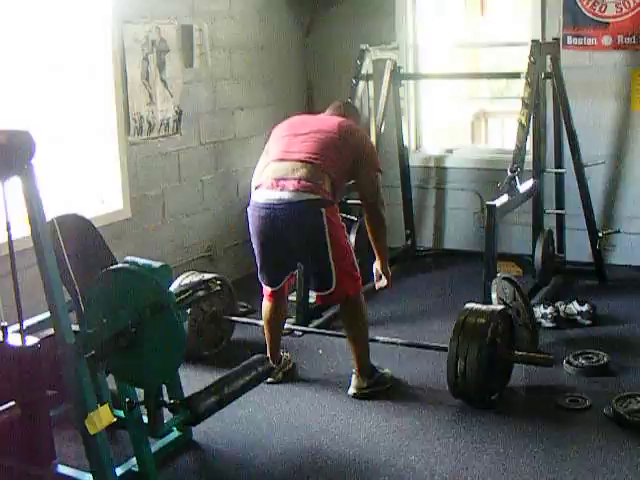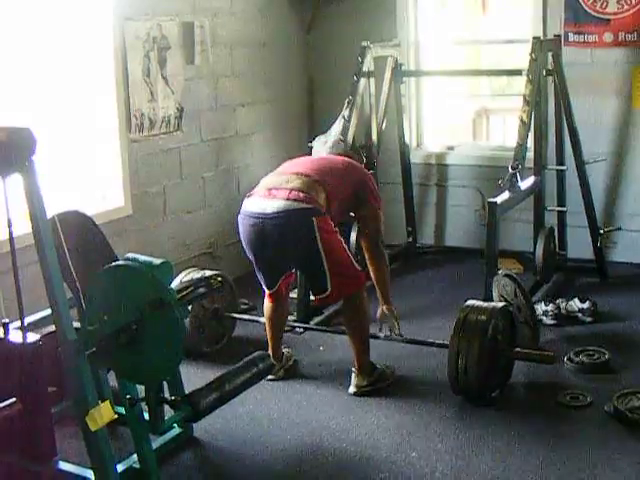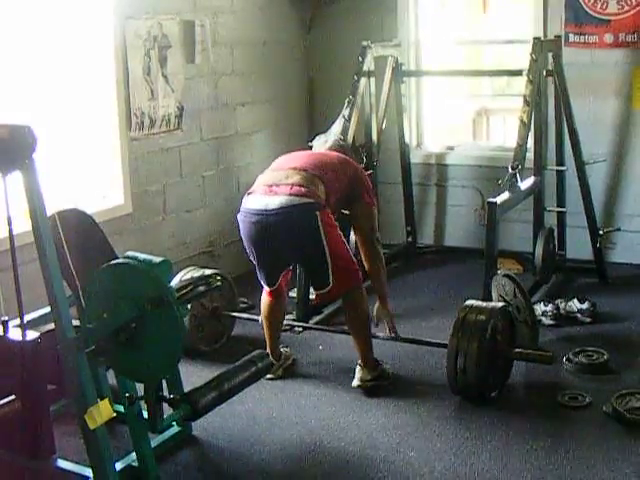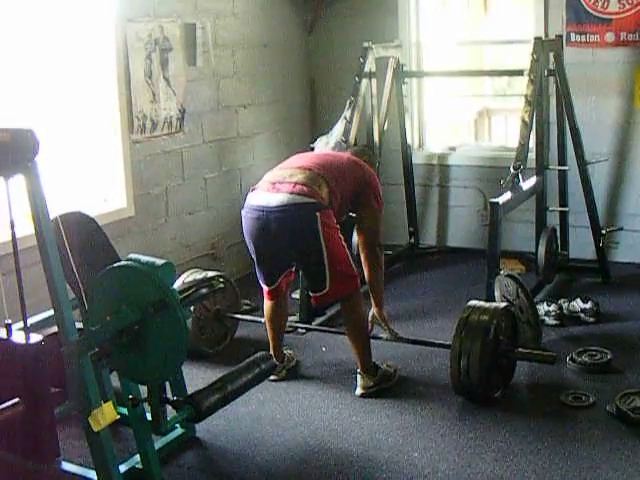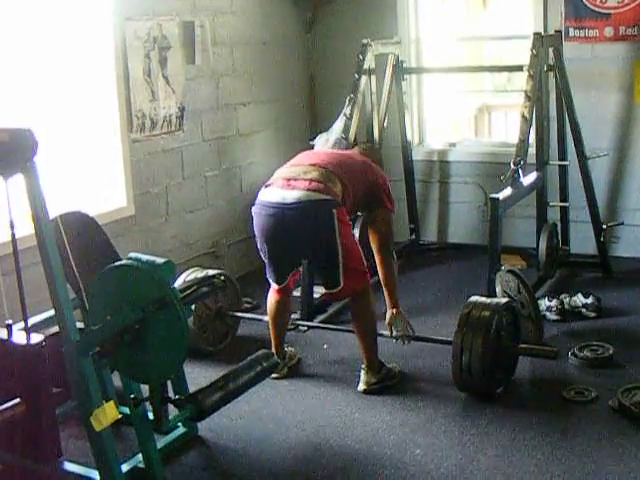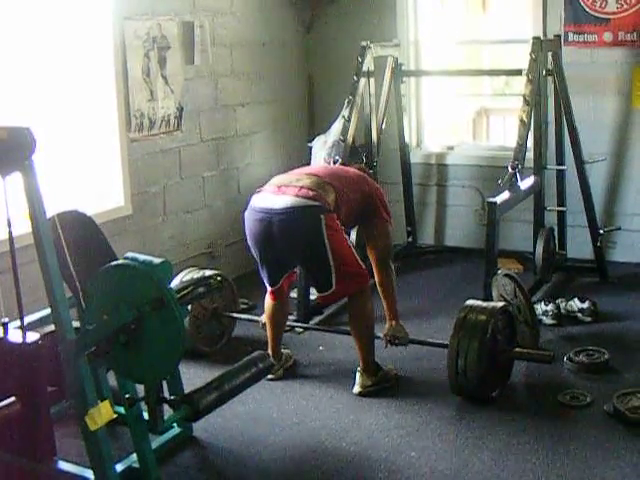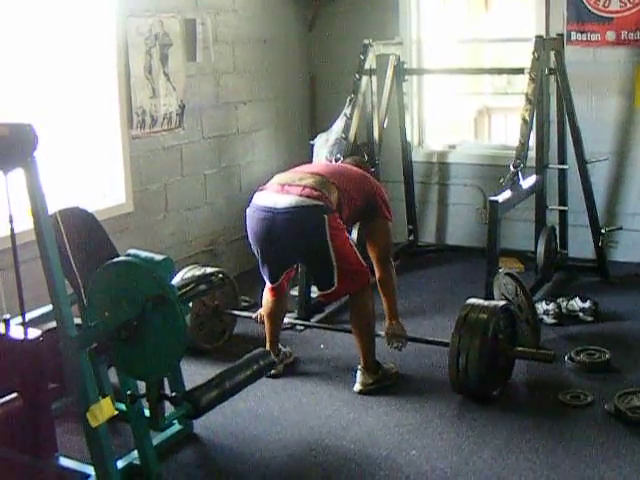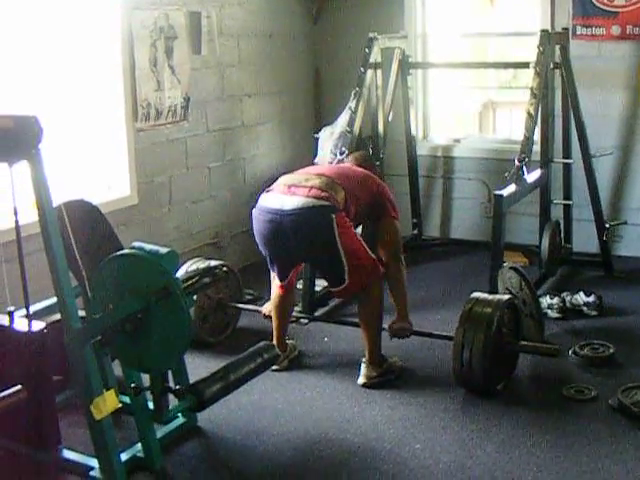
dt=0.4s
person 1, frame 1
left shoulder: (286, 124)
right shoulder: (356, 134)
right elbow: (372, 204)
right wrist: (382, 260)
left hip: (260, 204)
right hip: (308, 205)
left knee: (274, 288)
right knee: (348, 291)
left ankle: (275, 363)
right ankle: (363, 376)
person 1, frame 2
left shoulder: (295, 164)
right shoulder: (360, 175)
right elbow: (373, 246)
right wrist: (385, 302)
left hip: (250, 215)
right hip: (298, 215)
left knee: (274, 288)
right knee: (352, 288)
left ankle: (276, 361)
right ankle: (364, 373)
person 1, frame 3
left shoulder: (287, 160)
right shoulder: (354, 171)
right elbow: (369, 241)
right wrist: (383, 302)
left hip: (250, 212)
right hip: (301, 210)
left knee: (272, 285)
right knee: (349, 286)
left ankle: (275, 359)
right ankle: (368, 368)
person 1, frame 4
left shoulder: (302, 158)
right shoulder: (366, 174)
right elbow: (370, 247)
right wrist: (378, 307)
left hip: (254, 208)
right hip: (302, 210)
left knee: (273, 287)
right knee: (347, 291)
left ankle: (278, 361)
right ankle: (368, 375)
person 1, frame 5
left shoulder: (307, 157)
right shoulder: (375, 176)
right elbow: (383, 248)
right wrist: (394, 308)
left hip: (266, 205)
right hip: (316, 206)
left knee: (280, 284)
right knee: (358, 287)
left ankle: (279, 359)
right ankle: (373, 372)
person 1, frame 6
left shoulder: (305, 173)
right shoulder: (370, 190)
right elbow: (382, 262)
left wrist: (269, 312)
right wrist: (393, 321)
left hip: (257, 211)
right hip: (306, 214)
left knee: (276, 286)
right knee: (357, 288)
left ankle: (274, 360)
right ankle: (368, 374)
person 1, frame 7
left shoulder: (307, 170)
right shoulder: (370, 187)
right elbow: (383, 261)
left wrist: (268, 306)
right wrist: (393, 320)
left hip: (258, 210)
right hip: (309, 213)
left knee: (275, 282)
right knee: (358, 286)
left ankle: (273, 356)
right ankle: (369, 372)
person 1, frame 8
left shoulder: (313, 171)
right shoulder: (376, 187)
left elbow: (281, 247)
right elbow: (393, 257)
left wrist: (273, 299)
right wrist: (402, 316)
left hip: (264, 211)
right hip: (314, 215)
left knee: (283, 276)
right knee: (369, 279)
left ankle: (279, 350)
right ankle: (373, 365)
